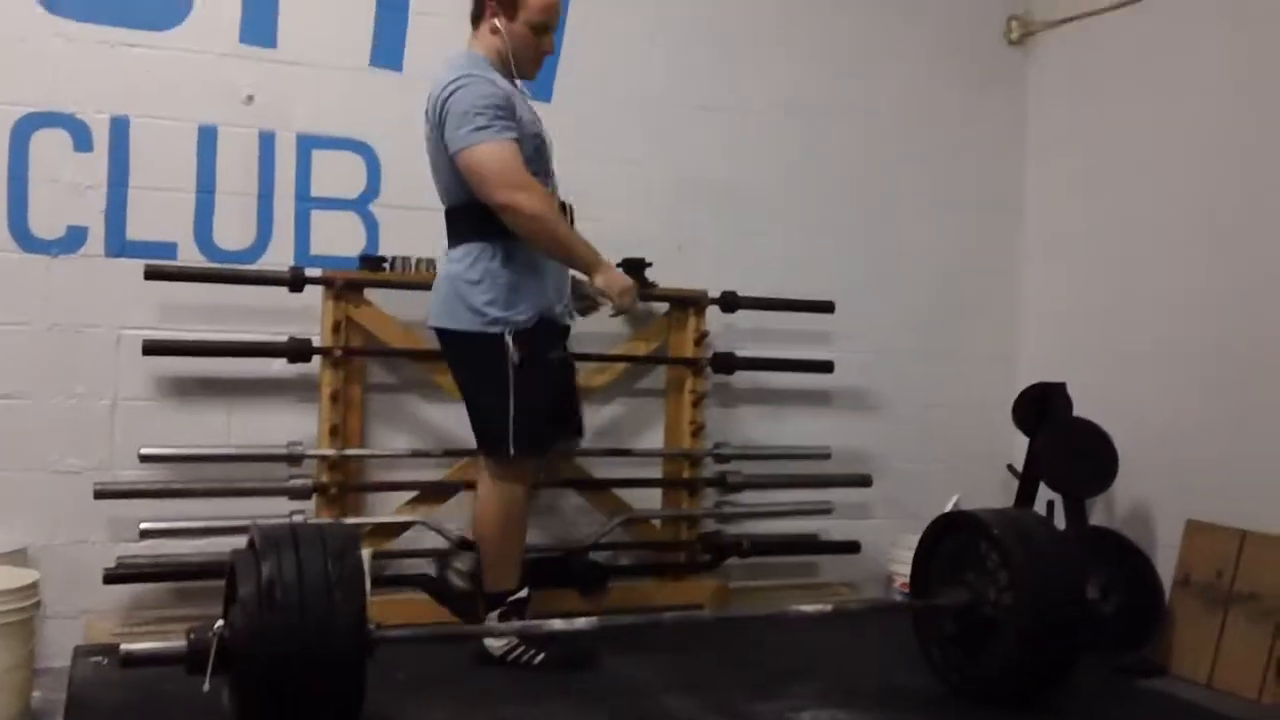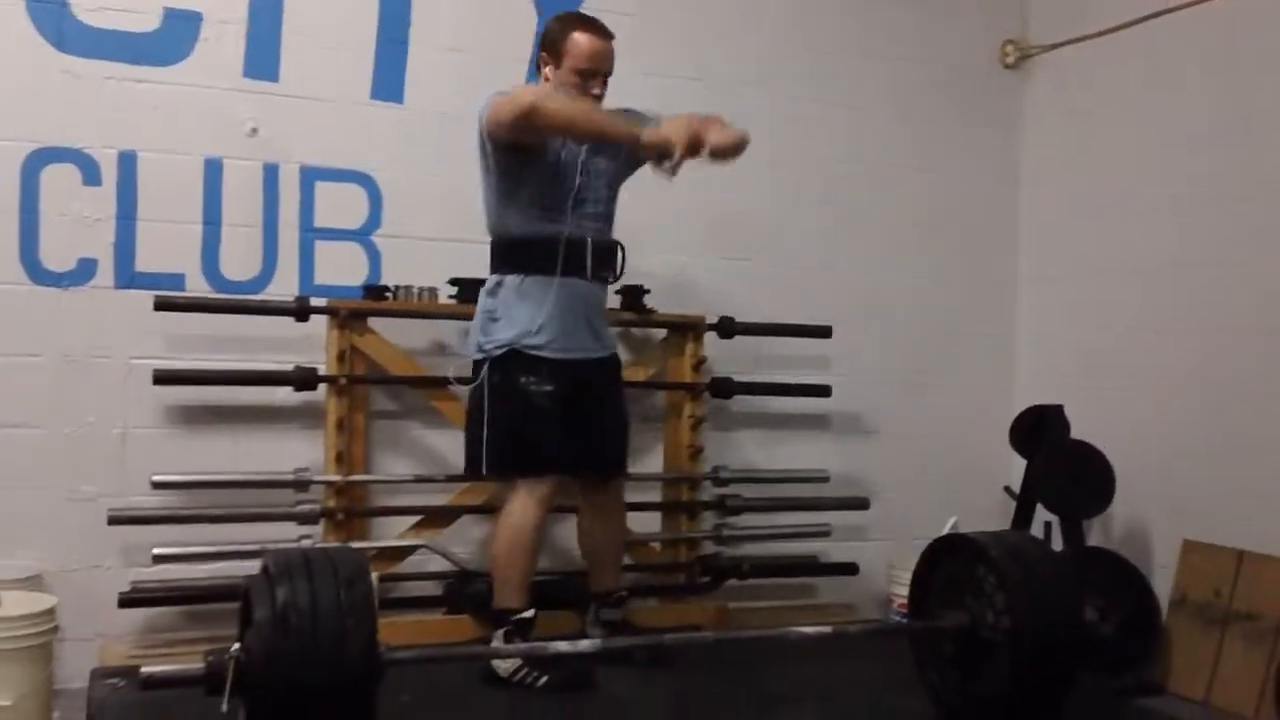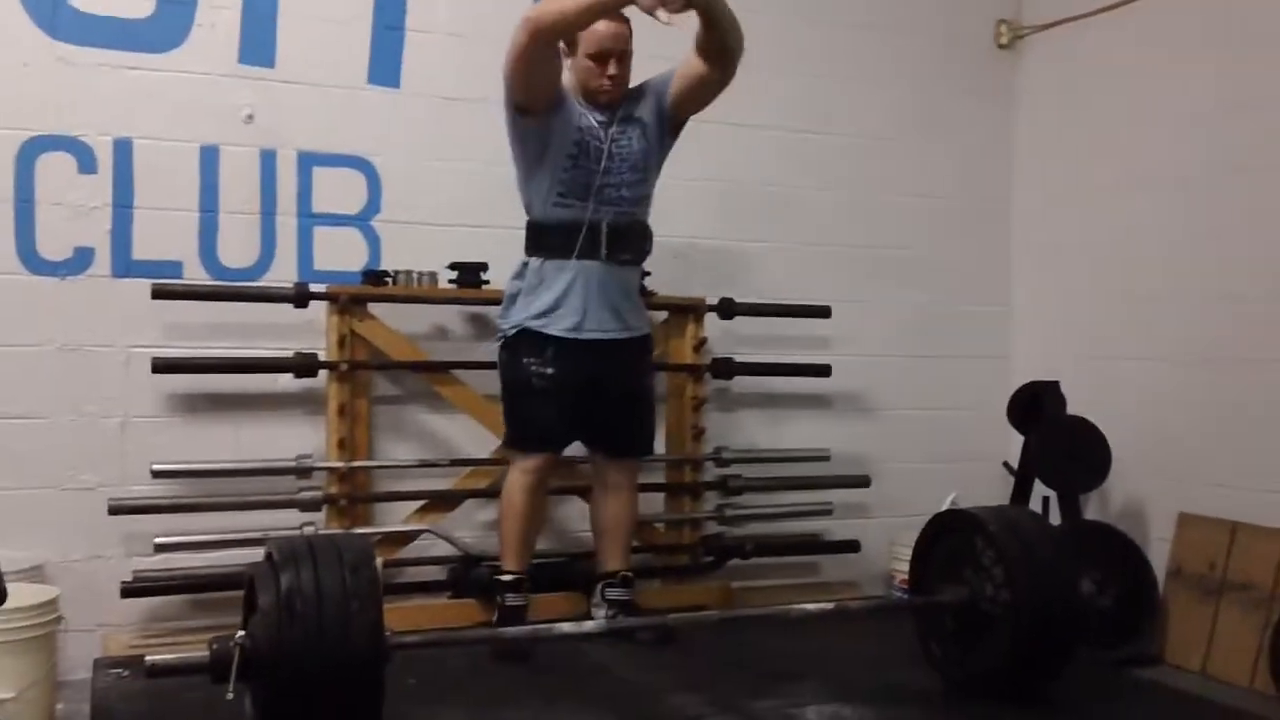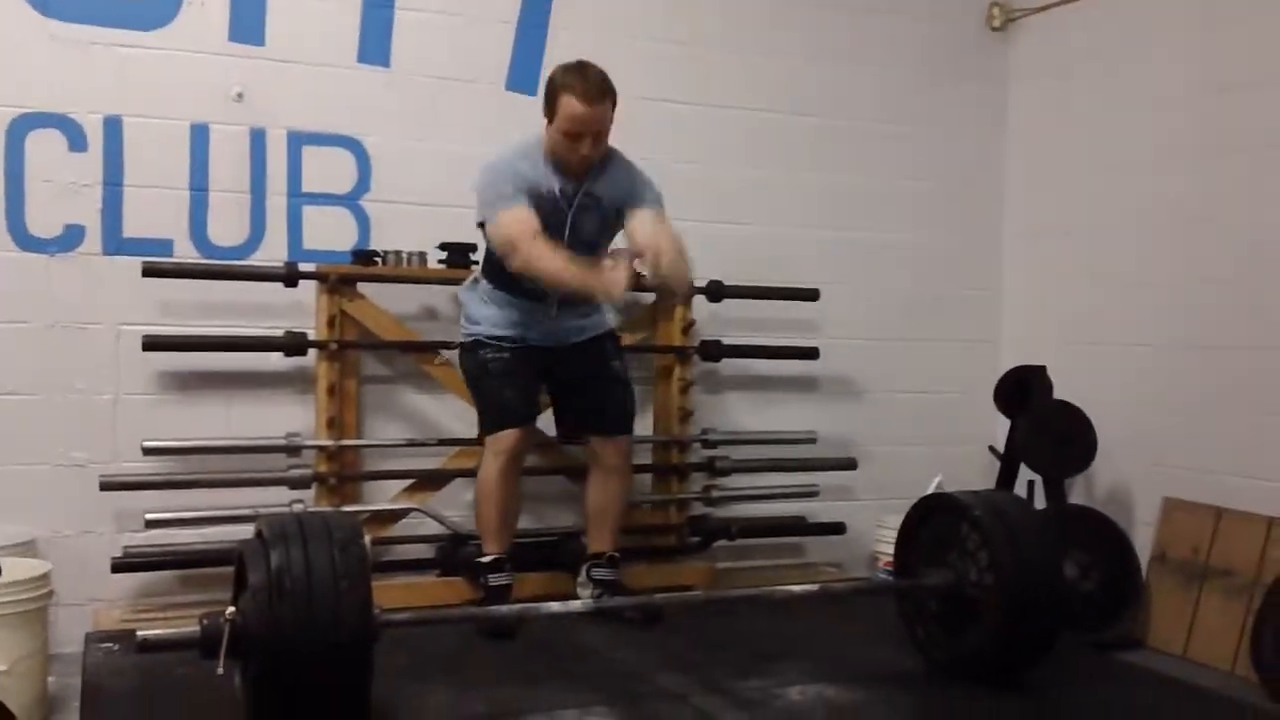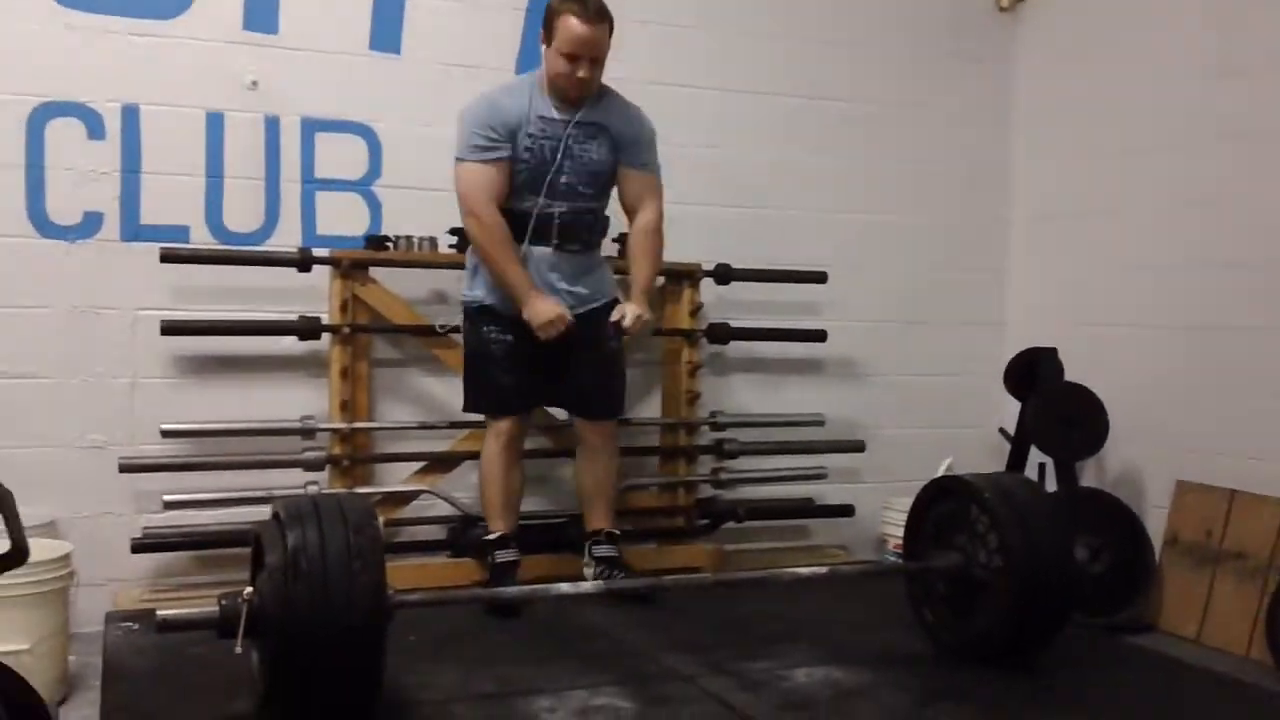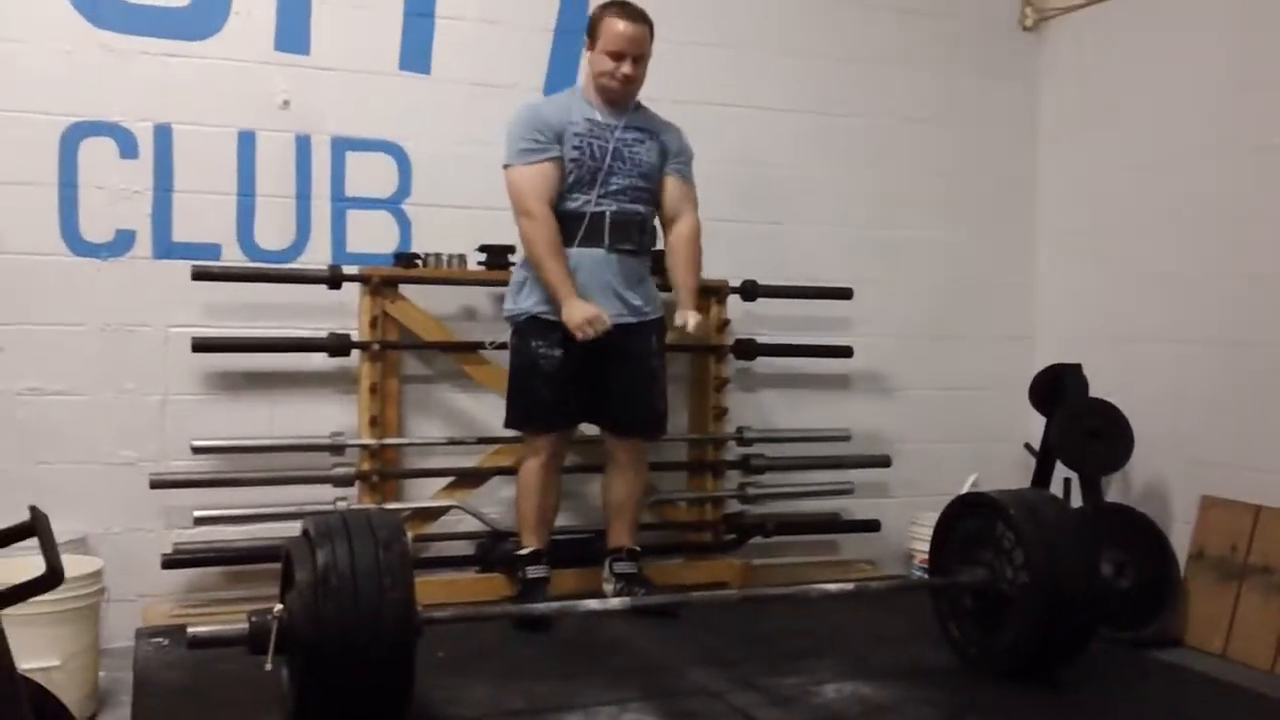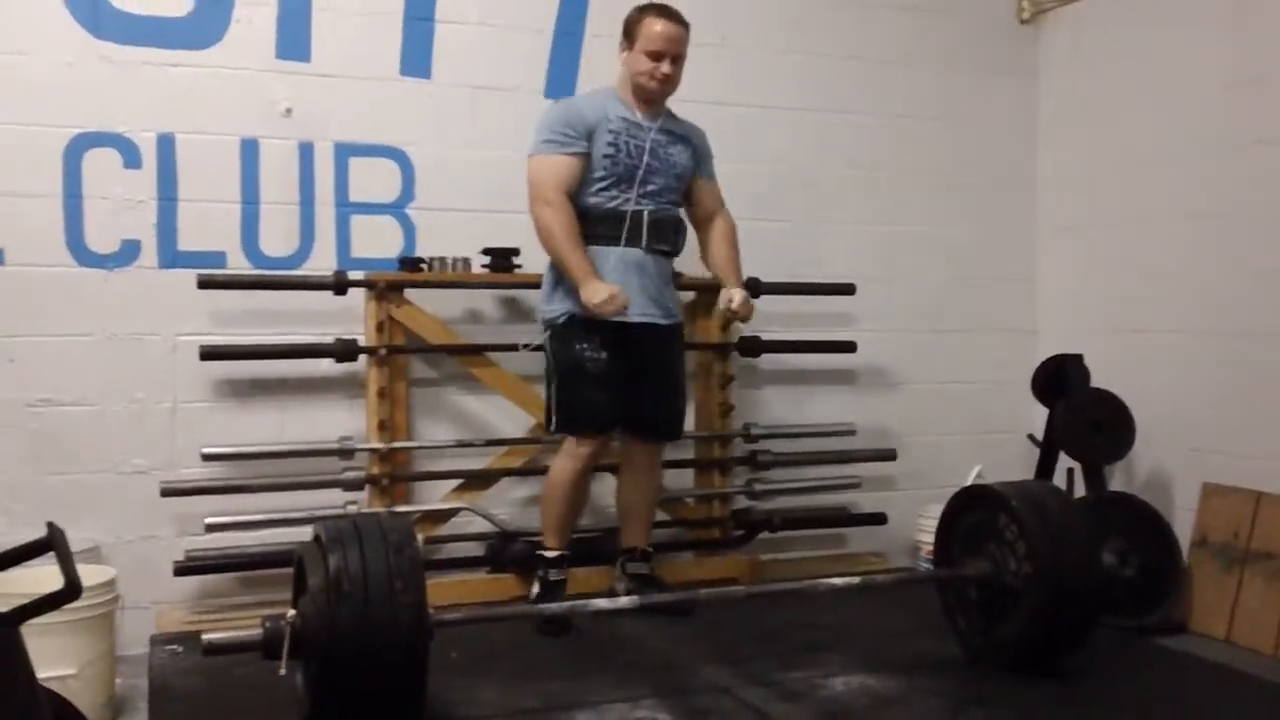
dt=0.4s
person 1, frame 1
left shoulder: (491, 90)
right shoulder: (476, 88)
right elbow: (513, 196)
left wrist: (564, 274)
right wrist: (595, 266)
left hip: (514, 303)
right hip: (496, 307)
left knee: (520, 453)
right knee: (512, 461)
left ankle: (477, 570)
right ankle: (504, 619)
person 1, frame 2
left shoulder: (612, 130)
right shoulder: (516, 117)
left elbow: (691, 129)
right elbow: (535, 105)
left wrist: (716, 134)
right wrist: (639, 136)
left hip: (590, 342)
right hip: (521, 340)
left knee: (602, 483)
right knee: (531, 487)
left ankle: (608, 616)
right ankle: (510, 643)
person 1, frame 3
left shoulder: (651, 109)
right shoulder: (543, 110)
left elbow: (722, 60)
left hip: (622, 325)
right hip: (545, 321)
left knee: (619, 465)
right knee: (534, 459)
left ankle: (613, 596)
right ankle: (510, 600)
person 1, frame 4
left shoulder: (626, 181)
right shoulder: (508, 173)
left elbow: (656, 236)
right elbow: (524, 252)
left wrist: (667, 263)
right wrist: (594, 278)
left hip: (583, 332)
right hip: (502, 327)
left knee: (613, 446)
right knee: (508, 440)
left ankle: (601, 577)
right ankle: (494, 584)
person 1, frame 5
left shoulder: (628, 122)
right shoulder: (495, 111)
left elbow: (645, 214)
right elbow: (479, 212)
left wrist: (638, 297)
right wrist: (528, 300)
left hip: (589, 298)
right hip: (502, 298)
left knee: (599, 424)
right knee: (506, 423)
left ankle: (602, 552)
right ankle: (502, 559)
person 1, frame 6
left shoulder: (665, 137)
right shoulder: (542, 118)
left elbow: (681, 221)
right elbow: (532, 213)
left wrist: (687, 304)
right wrist: (569, 301)
left hip: (635, 314)
right hip: (550, 313)
left knee: (629, 444)
right knee: (545, 443)
left ankle: (622, 567)
right ankle: (531, 574)
person 1, frame 7
left shoulder: (689, 139)
right shoulder: (575, 115)
left elbow: (713, 218)
right elbow: (547, 201)
left wrist: (732, 284)
right wrist: (588, 283)
left hip: (658, 314)
right hip: (585, 310)
left knee: (646, 445)
right knee: (584, 442)
left ankle: (635, 570)
right ankle: (550, 572)
